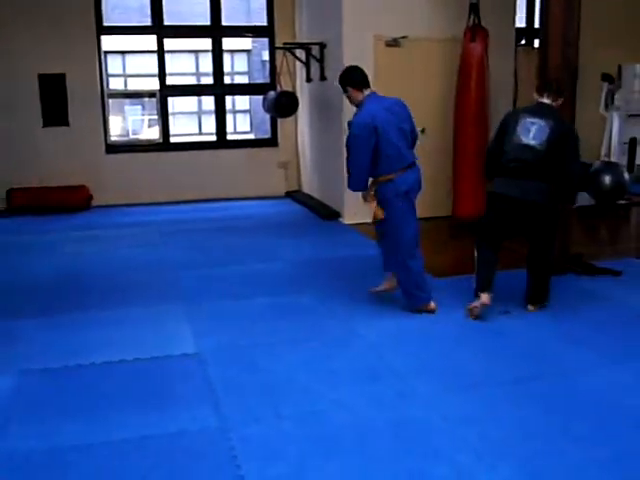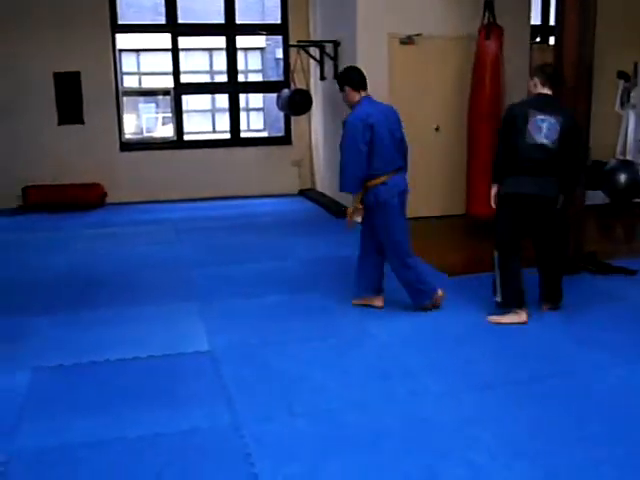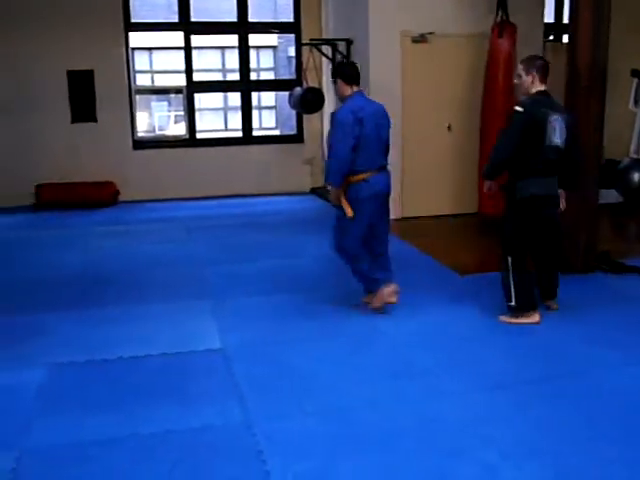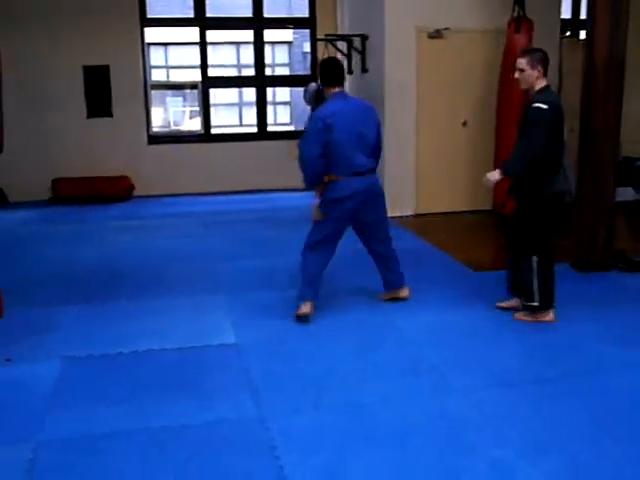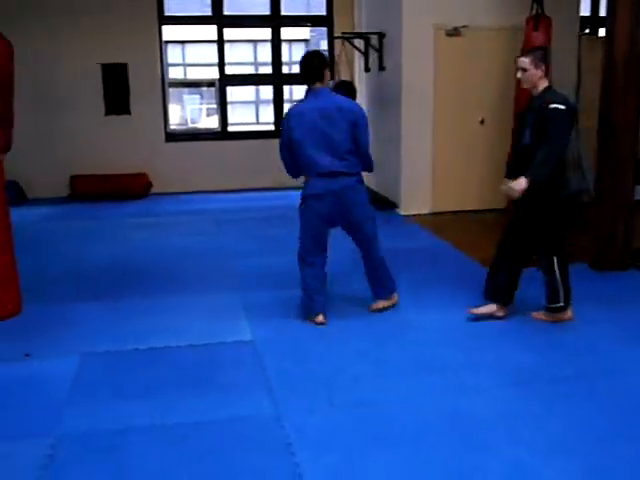
dt=0.2s
person 1, frame 1
left shoulder: (515, 116)
right shoulder: (564, 128)
left elbow: (493, 152)
right elbow: (570, 169)
left wrist: (494, 180)
right wrist: (566, 200)
left hip: (504, 189)
right hip: (538, 194)
left knee: (488, 240)
right knee: (541, 248)
left ankle: (483, 294)
right ankle: (536, 300)
person 1, frame 2
left shoulder: (518, 110)
right shoulder: (567, 117)
left elbow: (502, 148)
right elbow: (576, 159)
left wrist: (497, 182)
right wrist: (563, 190)
left hip: (516, 188)
right hip: (548, 190)
left knee: (506, 246)
right knee: (550, 247)
left ankle: (514, 308)
right ankle: (551, 300)
person 1, frame 3
left shoulder: (525, 108)
right shoulder: (558, 110)
left elbow: (506, 146)
right elbow: (565, 152)
left wrist: (490, 174)
right wrist: (560, 187)
left hip: (528, 189)
right hip: (548, 188)
left knee: (515, 248)
right knee: (546, 246)
left ankle: (526, 310)
right ankle: (548, 296)
person 1, frame 4
left shoulder: (542, 105)
right shoulder: (545, 102)
left elbow: (532, 149)
left wrist: (503, 172)
left hip: (542, 190)
right hip: (536, 186)
left knee: (534, 246)
right knee: (518, 240)
left ankle: (541, 308)
right ankle: (522, 296)
person 1, frame 5
left shoulder: (556, 106)
right shoulder: (533, 104)
left elbow: (553, 151)
left wrist: (526, 180)
right wrist: (513, 177)
left hip: (550, 192)
right hip: (529, 191)
left knee: (549, 250)
right knee: (511, 245)
left ankle: (560, 308)
right ankle: (498, 303)
person 2, frame 1
left shoulder: (362, 121)
right shoulder: (397, 104)
left elbow: (359, 162)
left wrist: (362, 189)
left hip: (392, 186)
right hip: (411, 174)
left knee: (403, 245)
right knee: (387, 230)
left ankle: (422, 300)
right ankle: (394, 276)
person 2, frame 2
left shoulder: (356, 120)
right shoulder: (389, 111)
left elbow: (353, 162)
right elbow: (402, 148)
left wrist: (355, 195)
left hip: (380, 190)
right hip: (397, 182)
left knee: (398, 247)
right knee: (372, 241)
left ankle: (429, 294)
right ankle: (371, 293)
person 2, frame 3
left shoulder: (345, 113)
right shoulder: (379, 109)
left elbow: (338, 154)
left wrist: (334, 185)
left hip: (361, 186)
right hip: (381, 180)
left knee: (346, 243)
right knee: (376, 240)
left ankle: (382, 286)
right ankle: (382, 286)
person 2, frame 4
left shoulder: (320, 116)
right shoulder: (367, 109)
left elbow: (309, 158)
right elbow: (376, 149)
left wrist: (315, 185)
left hip: (339, 189)
right hip: (369, 184)
left knee: (317, 246)
right knee: (379, 239)
left ankle: (306, 302)
right ankle: (398, 287)
person 2, frame 5
left shoulder: (294, 114)
right shoulder: (350, 108)
left elbow: (288, 155)
right elbow: (365, 150)
right wrist: (361, 168)
left hip: (316, 190)
right hip: (350, 187)
left knee: (311, 253)
right knee: (367, 241)
left ankle: (317, 309)
right ankle: (385, 294)
